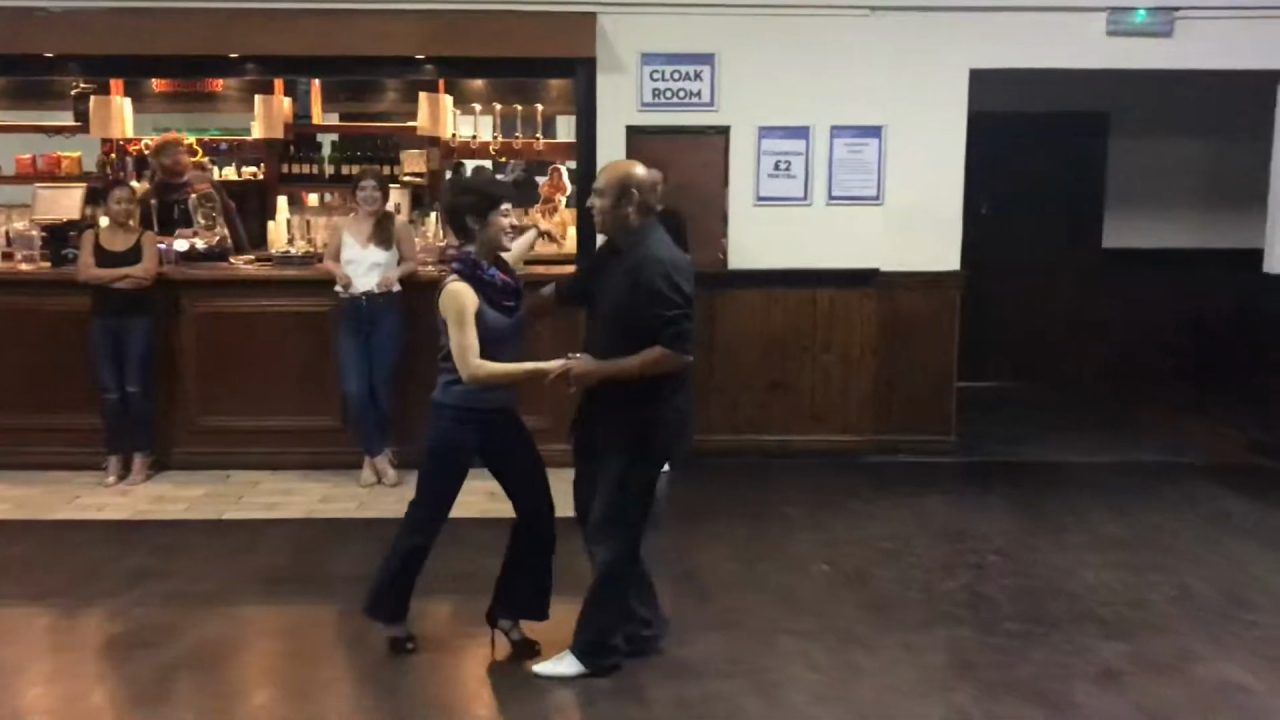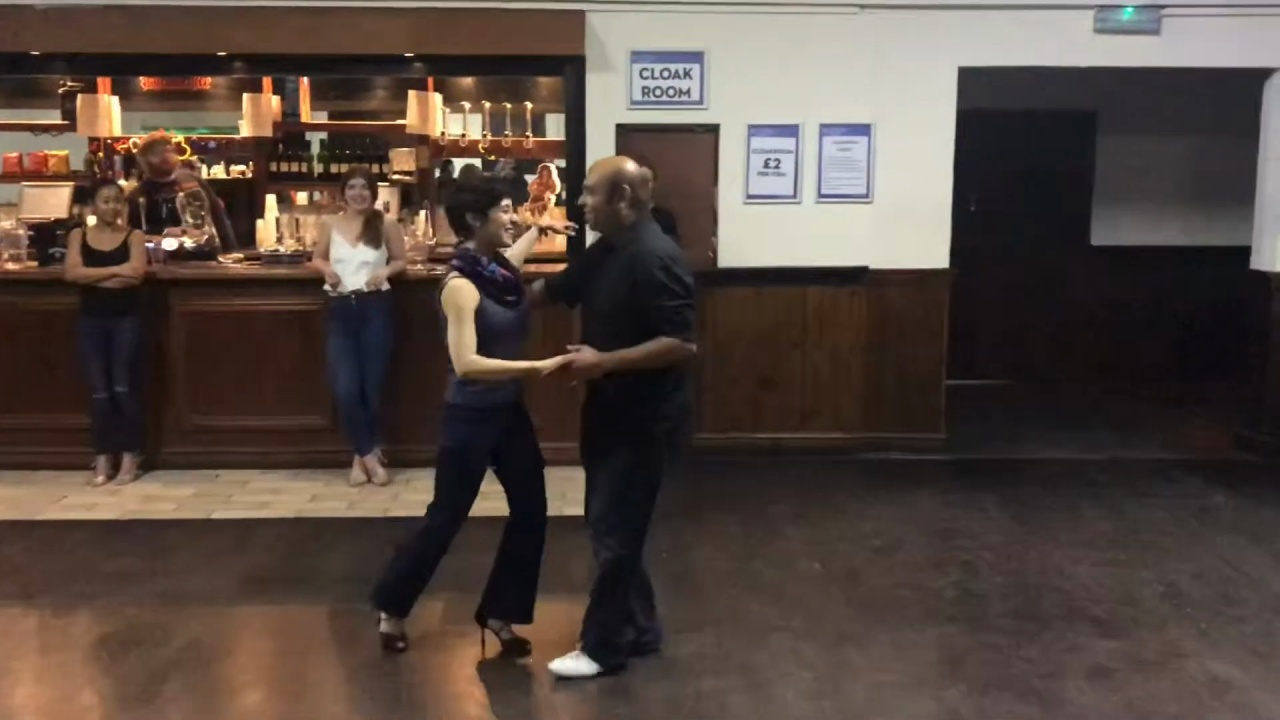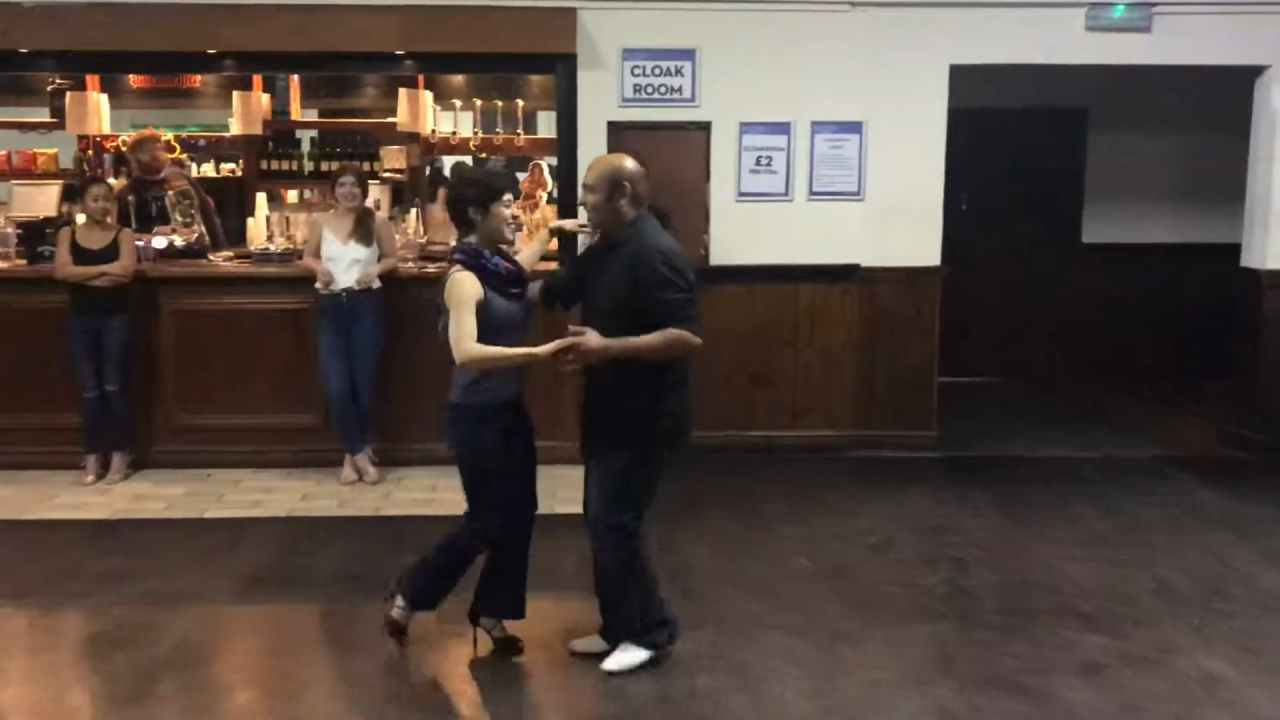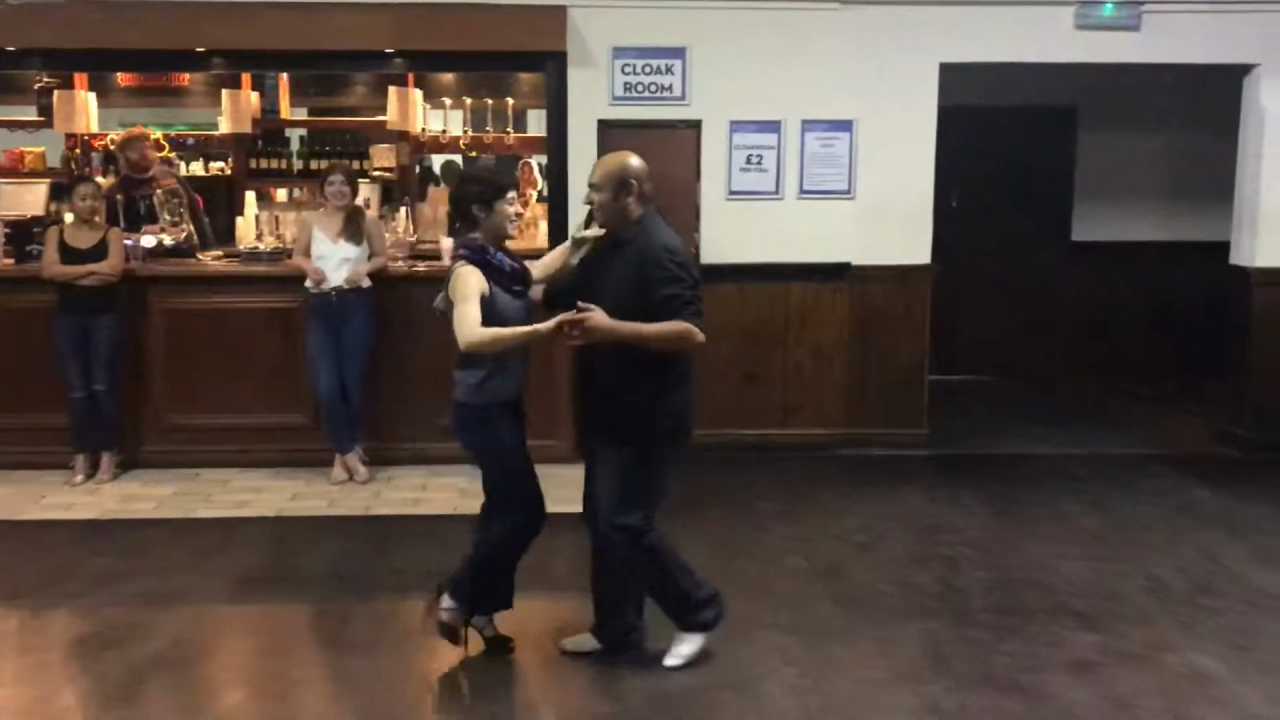
dt=0.1s
person 1, frame 1
left shoulder: (660, 265)
right shoulder: (613, 253)
left elbow: (677, 354)
right elbow: (566, 294)
left wrist: (599, 371)
left hip: (644, 420)
right hip: (610, 414)
left knee: (612, 530)
right knee: (599, 519)
left ankle: (595, 649)
right ankle: (639, 627)
person 1, frame 2
left shoulder: (654, 258)
right shoulder: (605, 251)
left elbow: (682, 343)
right elbow: (554, 289)
left wrist: (604, 361)
left hip: (647, 418)
right hip: (612, 411)
left knee: (615, 526)
right knee: (606, 522)
left ankle: (606, 644)
right ankle: (633, 628)
person 1, frame 3
left shoulder: (655, 254)
right shoulder: (604, 250)
left elbow: (686, 336)
right elbow: (551, 292)
left wrist: (607, 347)
left hip: (647, 414)
right hip: (610, 408)
left knee: (613, 521)
right knee: (605, 518)
left ankle: (648, 631)
right ankle: (622, 627)
person 1, frame 4
left shoulder: (663, 252)
right shoulder: (607, 248)
left elbow: (692, 334)
right elbow: (555, 294)
left wrist: (613, 329)
left hip: (648, 414)
right hip: (609, 410)
left knee: (625, 521)
right knee: (605, 519)
left ankle: (697, 613)
right ankle: (616, 630)
person 2, frame 1
left shoulder: (499, 270)
right shoulder: (459, 289)
right elbow: (470, 370)
left wrist: (535, 232)
right wrist: (540, 368)
left hip: (501, 414)
right hip: (458, 417)
left knee: (537, 510)
right knee: (427, 518)
left ankle: (508, 614)
right ankle: (389, 613)
person 2, frame 2
left shoulder: (497, 268)
right shoulder: (461, 285)
right elbow: (467, 364)
left wrist: (539, 230)
right wrist: (538, 366)
left hip: (510, 409)
right hip: (471, 416)
left knee: (530, 512)
right knee: (446, 517)
left ankle: (499, 614)
right ankle: (391, 607)
person 2, frame 3
left shoulder: (500, 263)
right shoulder: (463, 278)
right elbow: (465, 353)
left wrist: (550, 233)
right wrist: (538, 352)
left hip: (510, 407)
right hip: (475, 414)
left knee: (520, 512)
right knee: (486, 521)
left ankle: (491, 611)
right ankle: (409, 595)
person 2, frame 4
left shoulder: (501, 263)
right shoulder: (468, 272)
left elbow: (538, 271)
right elbow: (469, 339)
left wrist: (577, 242)
right wrist: (542, 329)
left hip: (506, 405)
right hip: (482, 410)
left knee: (506, 509)
right knee: (526, 512)
left ankle: (479, 610)
right ankle: (456, 594)
person 3, frame 1
left shoulder: (397, 227)
right shoulder: (341, 227)
left elbow: (411, 261)
right elbow: (328, 260)
left wrist: (395, 273)
right wrist: (337, 271)
left hip: (386, 311)
right hip: (350, 312)
left knee: (382, 388)
right knee: (355, 391)
left ankle: (372, 457)
right ankle: (379, 456)
person 3, frame 2
left shoulder: (386, 225)
right shoulder: (330, 226)
left elbow: (401, 260)
right elbow: (317, 258)
left wrist: (385, 272)
right wrist: (326, 270)
left hip: (375, 309)
right hip: (340, 311)
left knee: (372, 386)
right knee: (345, 389)
left ankle: (361, 455)
right ankle: (368, 455)
person 3, frame 3
left shoulder: (377, 223)
right shoulder: (321, 223)
left elbow: (392, 257)
right elbow: (308, 256)
left wrist: (376, 269)
right wrist: (318, 268)
left hip: (366, 307)
right hip: (331, 309)
left knee: (363, 385)
right knee: (336, 387)
left ankle: (352, 454)
right ankle: (360, 453)
person 3, frame 4
left shoulder: (367, 222)
right shoulder: (310, 222)
left elbow: (382, 256)
right elbow: (298, 255)
left wrist: (365, 269)
right wrist: (309, 267)
left hip: (356, 305)
right hip: (320, 307)
left knee: (353, 384)
right knee: (326, 387)
left ankle: (342, 454)
right ankle: (349, 453)
person 4, frame 1
left shoulder: (145, 237)
right shoulder: (91, 237)
left elbow: (148, 274)
right elbow: (84, 273)
left wrist: (105, 277)
right wrist: (128, 271)
left hip: (138, 319)
right hip: (103, 320)
left knee: (136, 388)
right knee: (110, 391)
left ankle: (141, 457)
right ankle: (114, 458)
person 4, frame 2
left shoulder: (133, 236)
right shoulder: (79, 236)
left elbow: (136, 273)
right elbow: (71, 273)
left wrist: (92, 276)
right wrist: (116, 270)
left hip: (126, 319)
right hip: (91, 320)
left knee: (124, 388)
right knee: (99, 391)
left ankle: (129, 457)
right ankle: (103, 458)
person 4, frame 3
left shoulder: (123, 235)
right shoulder: (67, 234)
left elbow: (126, 271)
right elbow: (61, 271)
left wrist: (82, 275)
right wrist: (105, 269)
left hip: (115, 318)
right hip: (81, 319)
left knee: (114, 387)
right knee: (88, 390)
left ankle: (120, 456)
right ankle: (92, 457)
person 4, frame 4
left shoulder: (111, 234)
right shoulder: (56, 234)
left elbow: (114, 270)
right elbow: (49, 270)
left wrist: (70, 274)
right wrist: (93, 268)
left hip: (104, 317)
right hip: (69, 318)
left knee: (103, 387)
right knee: (77, 390)
left ankle: (108, 456)
right ankle: (81, 457)
